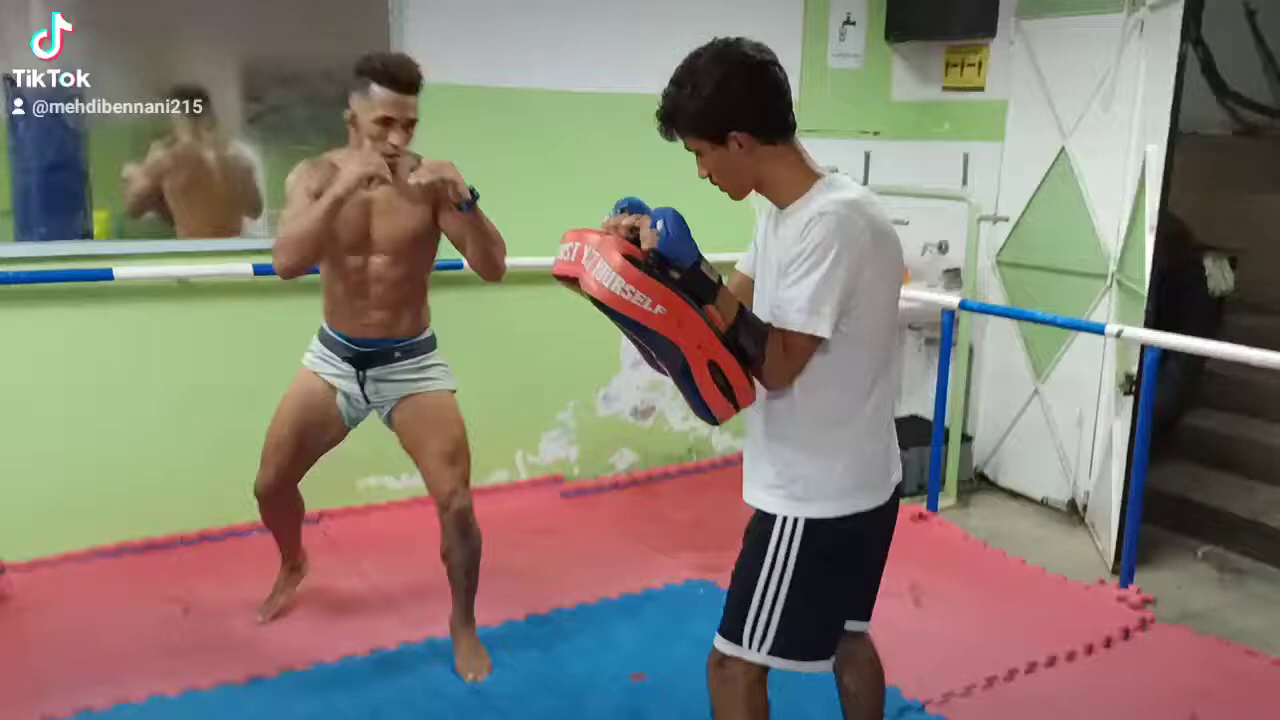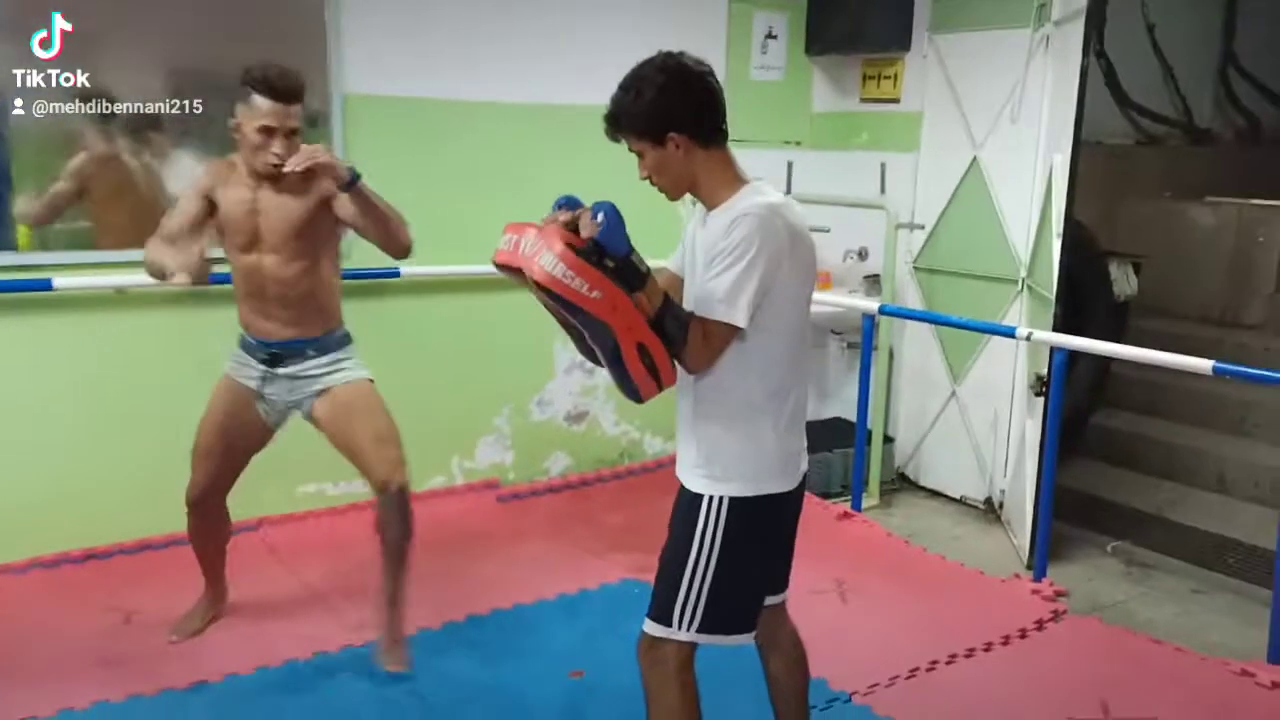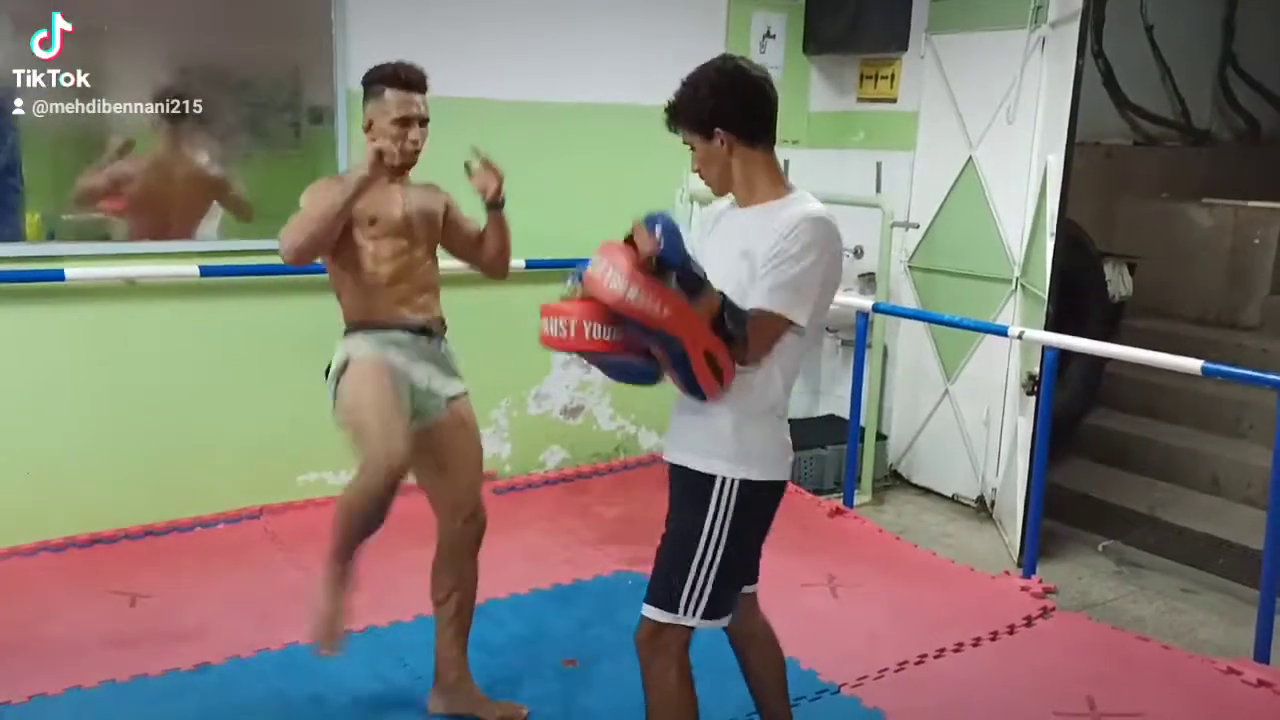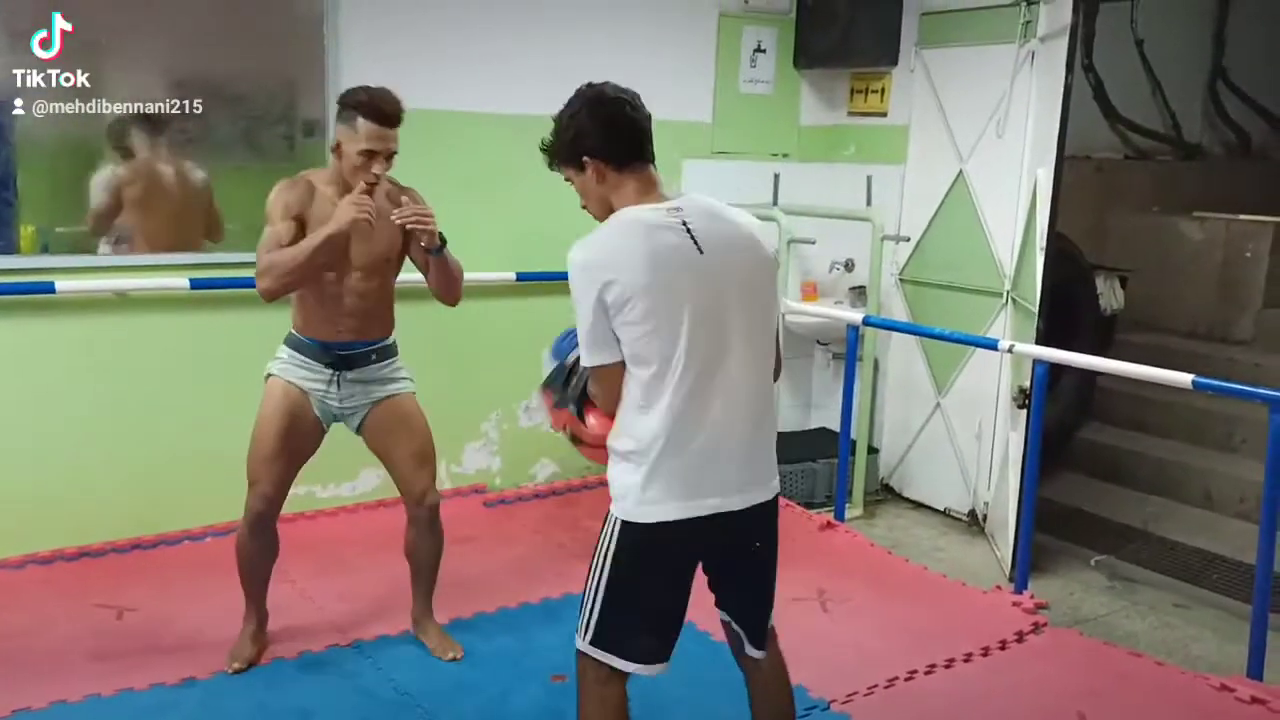
dt=0.7s
person 1, frame 1
left shoulder: (830, 223)
right shoulder: (790, 212)
left elbow: (776, 366)
right elbow: (738, 301)
left wrist: (689, 275)
right wrist: (664, 251)
left hip: (814, 495)
right hip: (858, 481)
right knee: (846, 634)
person 1, frame 2
left shoulder: (751, 223)
right shoulder: (718, 216)
left elbow: (696, 351)
right elbow: (666, 297)
left wrist: (623, 264)
right wrist: (599, 252)
left hip: (732, 476)
right hip: (763, 465)
left knee: (664, 648)
right knee: (768, 616)
person 1, frame 3
left shoulder: (806, 228)
right shoulder: (723, 216)
left elbow: (750, 344)
left wrist: (681, 275)
left hip: (732, 459)
right hip: (703, 448)
left knee: (661, 634)
right knee: (735, 606)
person 1, frame 4
left shoulder: (597, 255)
right shoulder: (746, 230)
left elbow: (610, 397)
right elbow: (769, 364)
left hip: (658, 499)
right hip: (751, 487)
left knee: (601, 666)
right knee: (754, 640)
person 2, frame 1
left shoulder: (431, 180)
right shoulder: (315, 176)
left elbow: (493, 270)
right elbow: (286, 262)
left wrist: (464, 200)
right wrist: (342, 191)
left hip: (411, 362)
right hip: (334, 357)
left knee: (456, 505)
right knee: (272, 483)
left ankle: (464, 628)
right ankle: (293, 567)
person 2, frame 2
left shoulder: (321, 180)
right shoulder: (216, 181)
left elbow: (400, 245)
right elbow: (154, 251)
left wrist: (347, 179)
right wrist: (175, 259)
left hip: (326, 363)
right hip: (253, 363)
left knee: (393, 485)
right knee: (202, 492)
left ankle: (391, 613)
right ankle: (214, 594)
person 2, frame 3
left shoulder: (433, 197)
right shoulder: (329, 192)
left elbow: (494, 267)
right elbow: (295, 250)
left wrist: (494, 207)
right wrist: (362, 181)
left hip: (439, 364)
right hip: (372, 355)
left knee: (466, 522)
right knee: (386, 468)
right ankle: (338, 578)
person 2, frame 4
left shoulder: (404, 202)
right shoulder: (293, 195)
left elbow: (451, 294)
right elbow: (268, 283)
left wrist: (434, 244)
right wrist: (334, 228)
left hip: (377, 368)
right hip: (304, 364)
left knee: (425, 502)
right knee: (260, 507)
left ankle: (424, 617)
right ankle: (255, 618)
